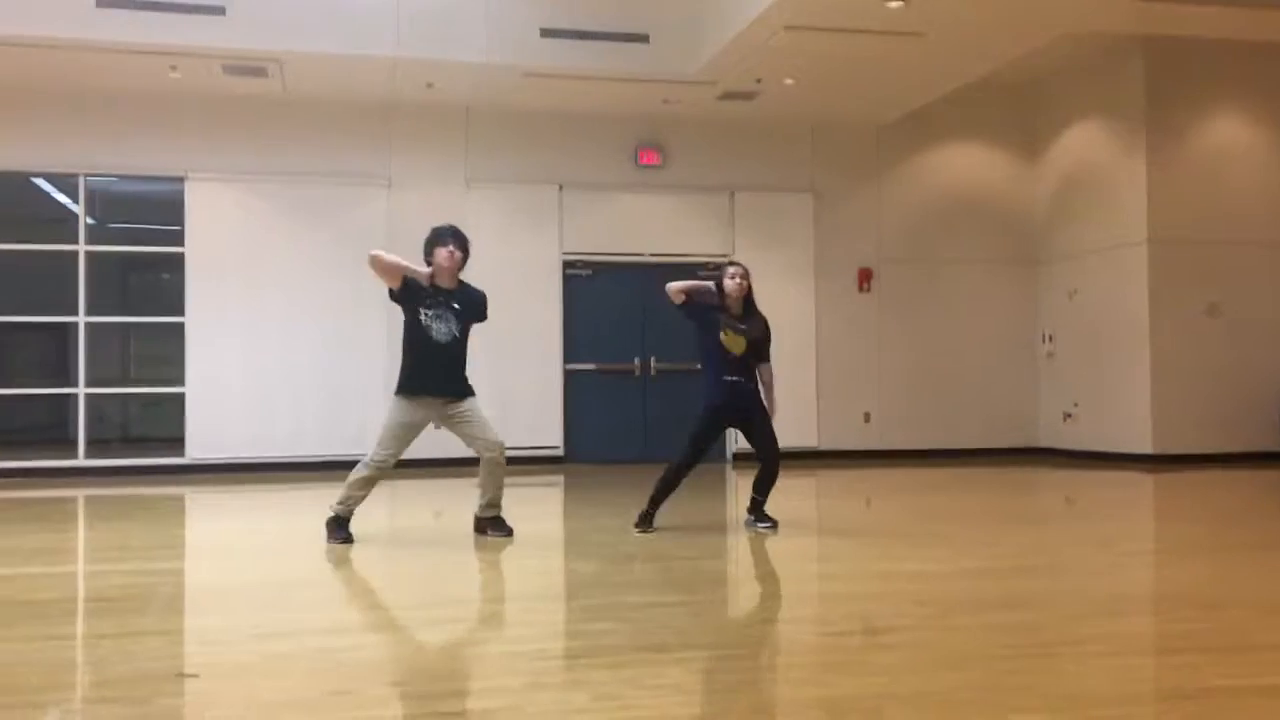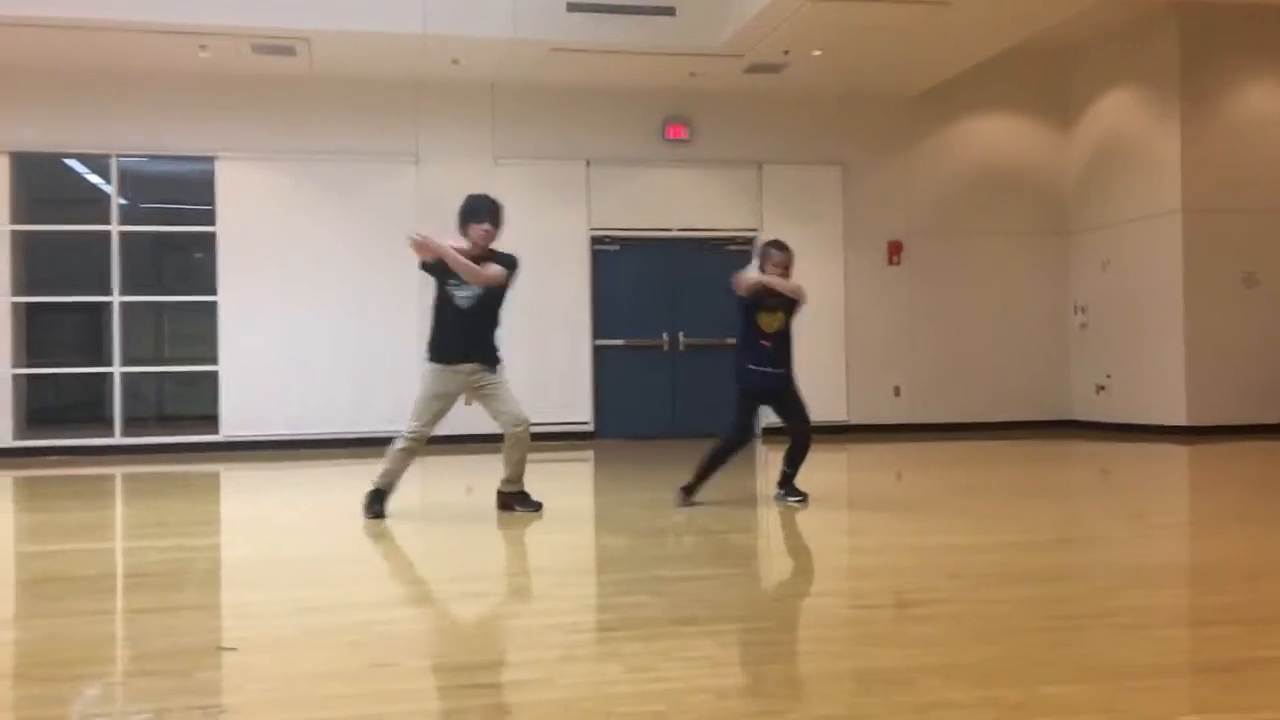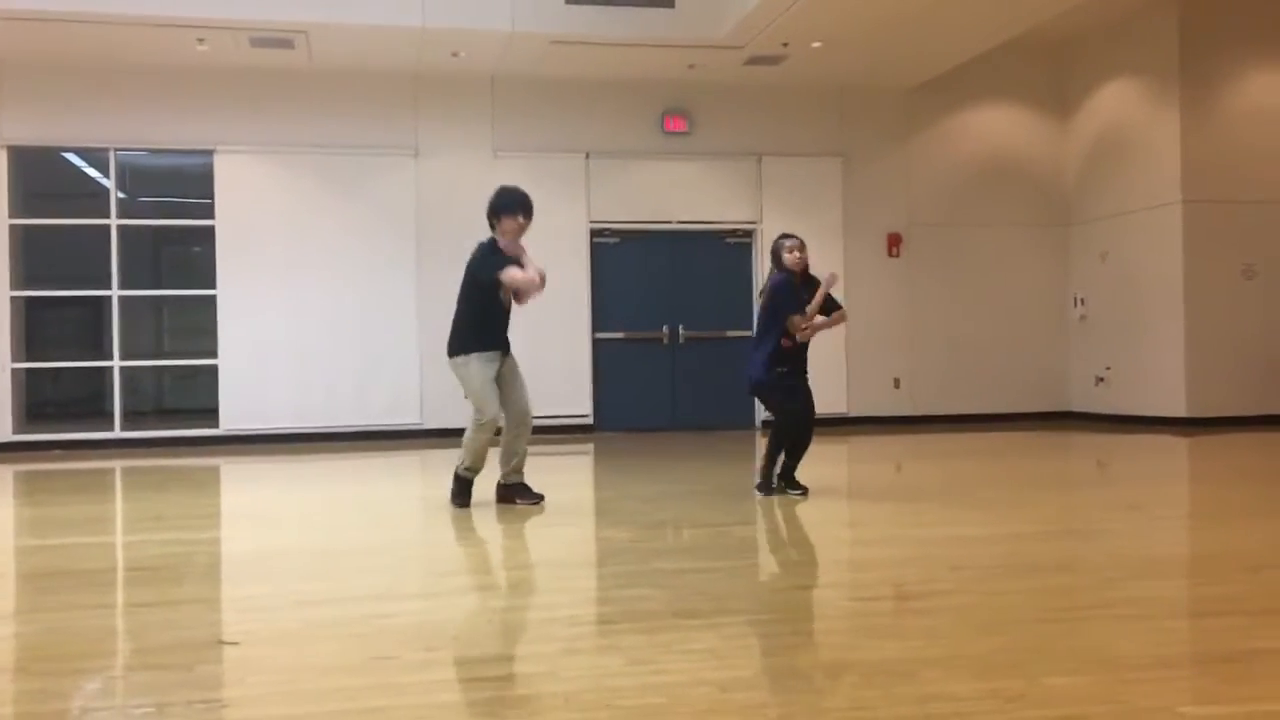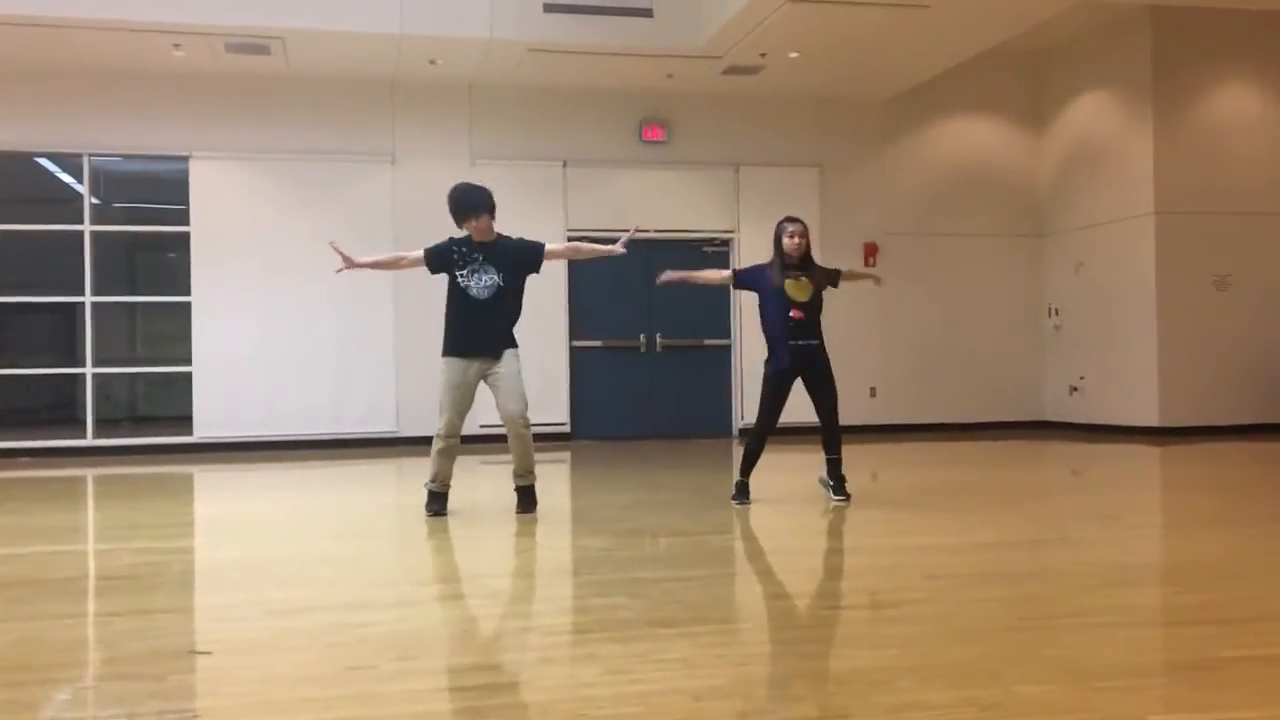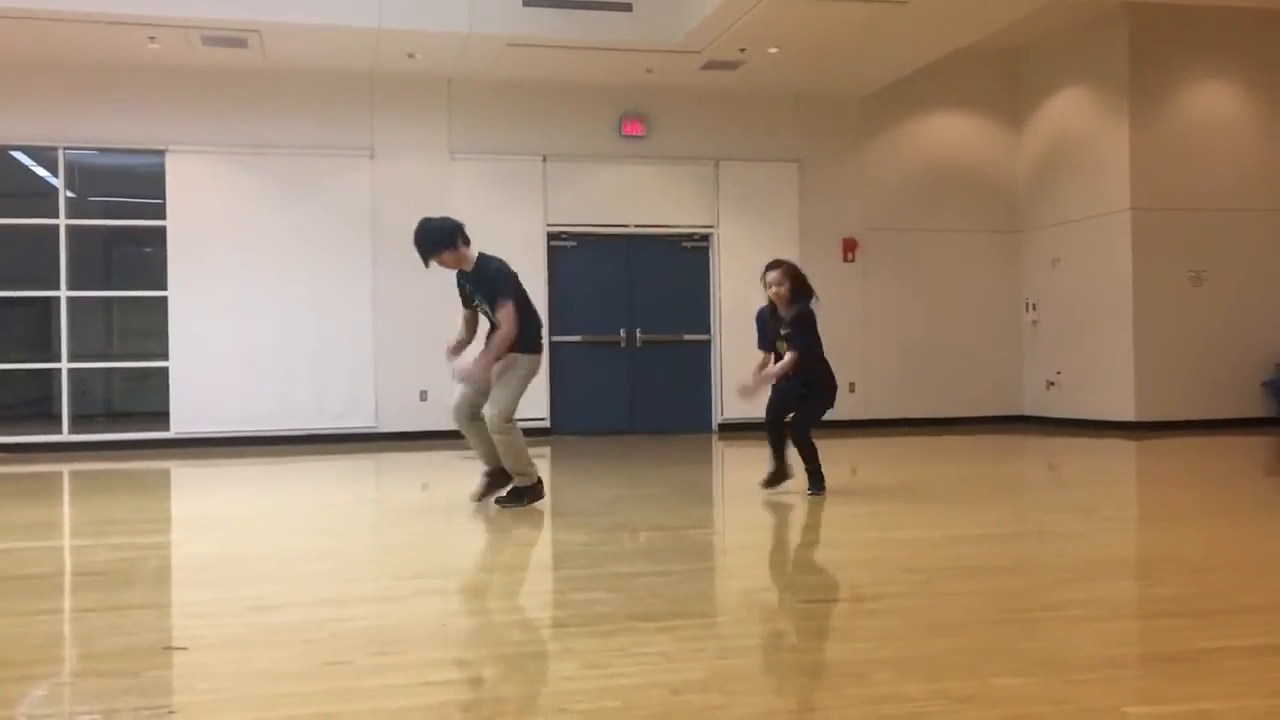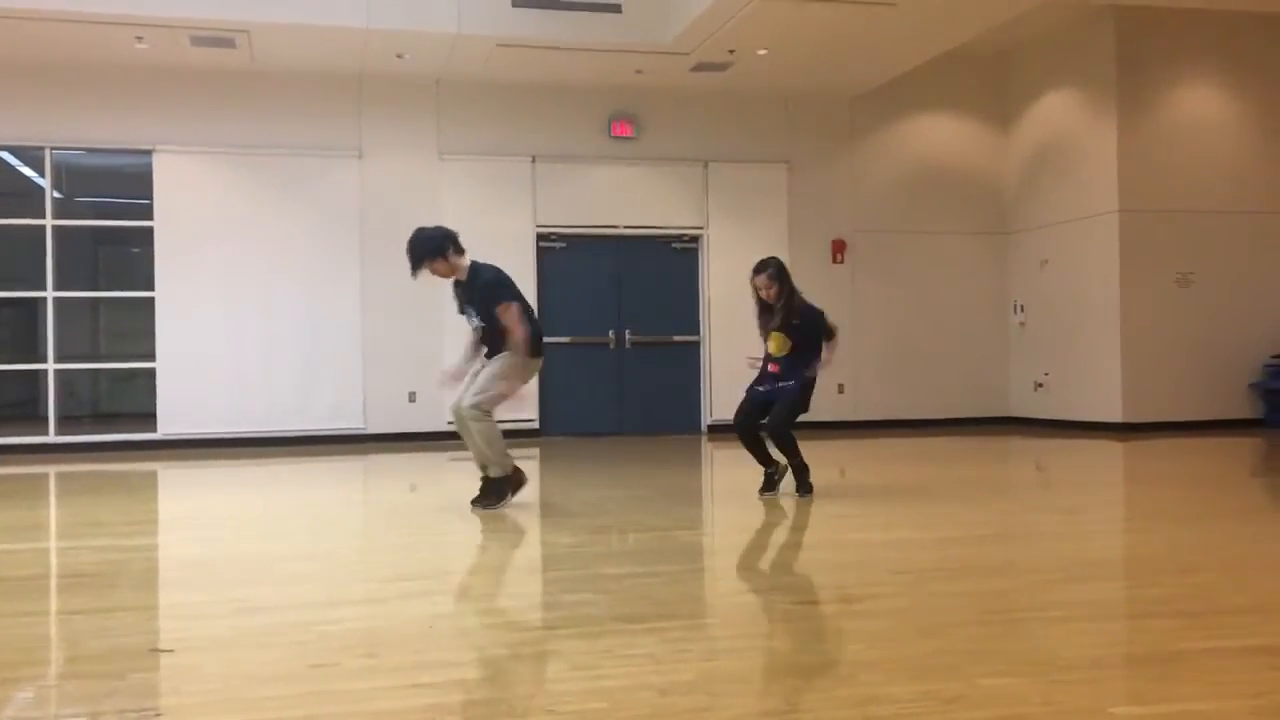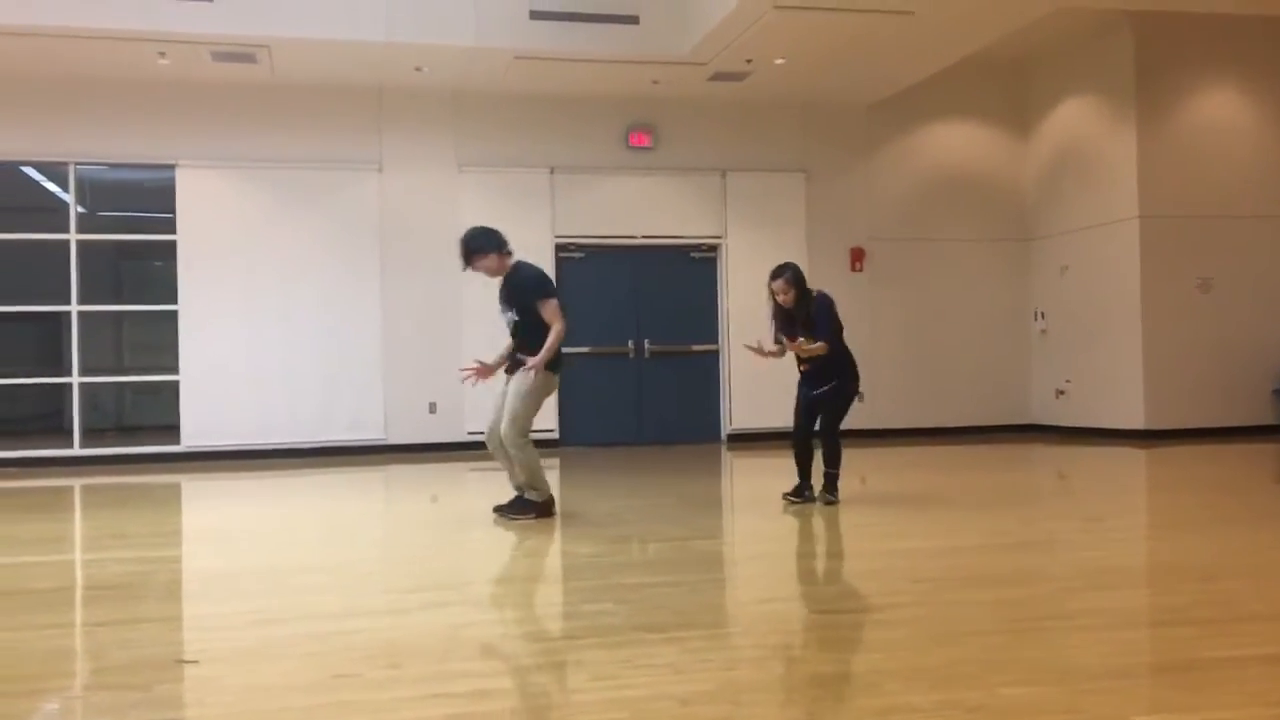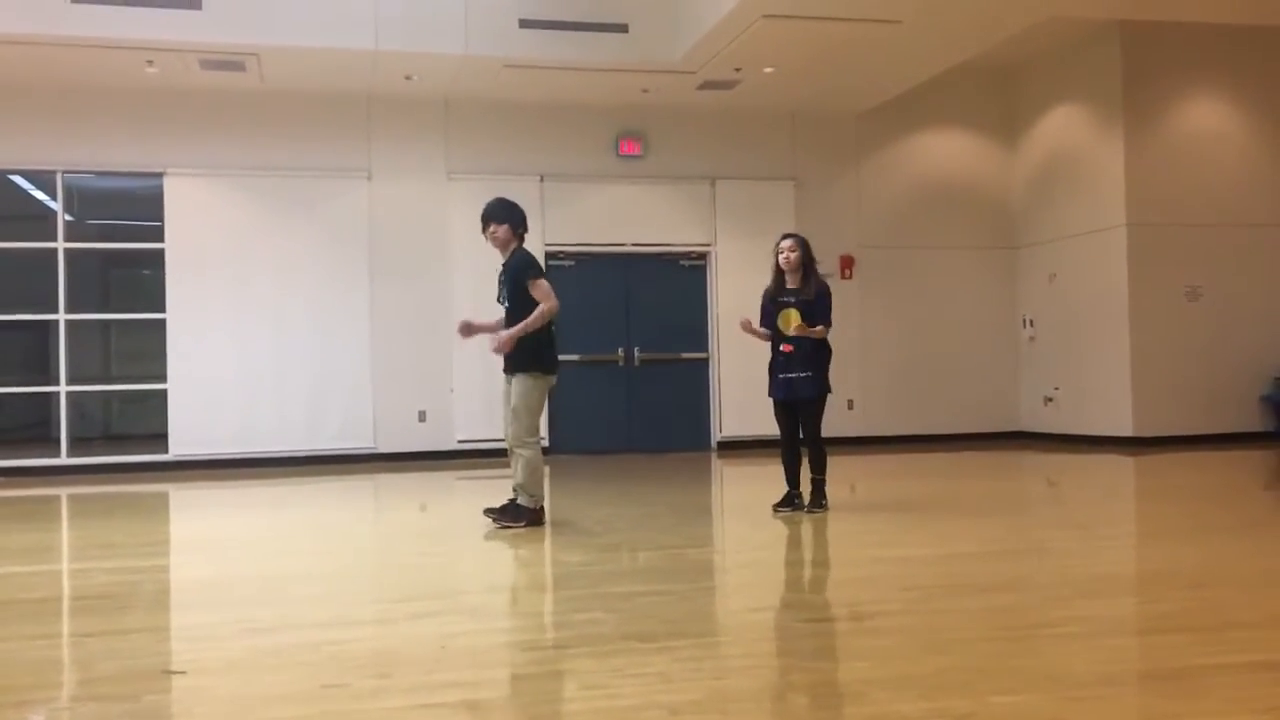
dt=0.5s
person 1, frame 1
left shoulder: (474, 299)
right shoulder: (412, 288)
right elbow: (376, 259)
right wrist: (420, 273)
left hip: (457, 396)
right hip: (412, 395)
left knee: (493, 448)
right knee: (380, 459)
left ankle: (488, 515)
right ankle: (340, 516)
person 1, frame 2
left shoulder: (504, 263)
right shoulder: (443, 258)
left elbow: (482, 278)
right elbow: (419, 244)
left wrist: (449, 252)
left hip: (484, 365)
right hip: (443, 364)
left knee: (518, 424)
right knee: (417, 430)
left ankle: (512, 490)
right ankle: (379, 490)
person 1, frame 3
left shoulder: (512, 253)
right shoulder: (486, 255)
left elbow: (522, 297)
right elbow: (530, 283)
left wrist: (523, 260)
right wrist: (526, 261)
left hip: (499, 348)
right hip: (469, 350)
left knee: (520, 413)
right knee: (487, 416)
left ankle: (510, 483)
right ankle: (464, 478)
person 1, frame 4
left shoulder: (516, 250)
right shoulder: (452, 250)
left elbow: (565, 250)
right elbow: (405, 259)
left wrist: (610, 249)
right wrist: (359, 263)
left hip: (502, 351)
right hip: (459, 353)
left knee: (516, 417)
right knee: (448, 426)
left ankle: (525, 486)
right ankle: (437, 490)
person 1, frame 5
left shoulder: (494, 272)
right shoulder: (463, 277)
left elbow: (509, 328)
left wrist: (481, 366)
right wrist: (459, 345)
left hip: (523, 350)
right hip: (498, 351)
left knee: (497, 415)
right knee: (463, 409)
left ankle: (528, 483)
right ankle: (498, 470)
person 1, frame 6
left shoulder: (489, 279)
right shoulder: (460, 285)
left elbow: (519, 330)
left wrist: (515, 377)
right wrist: (465, 365)
left hip: (522, 353)
right hip: (496, 353)
left knee: (472, 406)
right knee: (461, 410)
left ankle: (504, 474)
right ankle: (497, 476)
person 1, frame 7
left shoulder: (532, 277)
right shoulder: (506, 288)
left elbow: (558, 325)
left wrist: (541, 359)
right wrist: (495, 365)
left hip: (538, 369)
right hip: (520, 368)
left knee: (512, 433)
right knee: (495, 433)
left ankle: (540, 498)
right ankle: (527, 494)
person 1, frame 8
left shoulder: (523, 261)
right shoulder: (507, 268)
left elbow: (550, 305)
left wrist: (513, 335)
right wrist: (480, 328)
left hip: (533, 364)
right hip: (517, 364)
left knee: (523, 436)
right knee: (514, 437)
left ankle: (531, 506)
right ankle: (522, 501)
person 2, frame 1
left shoulder: (758, 322)
right shoulder: (707, 311)
left elbow: (763, 364)
right elbow: (671, 288)
left wrist: (770, 403)
right wrist: (707, 286)
left hip: (751, 402)
right hip: (717, 401)
left knee: (771, 458)
right knee: (688, 458)
left ankle: (756, 511)
right ankle: (649, 512)
person 2, frame 2
left shoulder: (789, 295)
right shoulder: (751, 292)
left elbow: (799, 293)
right elbow: (744, 284)
left wrist: (764, 278)
right wrist: (755, 275)
left hip: (780, 379)
right hip: (750, 377)
left knee: (802, 432)
right knee: (740, 435)
left ankle: (786, 485)
right ankle: (691, 486)
person 2, frame 3
left shoulder: (810, 284)
right shoulder: (780, 284)
left elbow: (840, 314)
right elbow: (802, 321)
left wrist: (818, 327)
right wrist: (825, 289)
left hip: (793, 370)
right hip: (765, 370)
left knee: (804, 423)
right knee: (787, 419)
left ankle: (786, 476)
right ankle: (766, 477)
person 2, frame 4
left shoulder: (816, 272)
right shoulder: (765, 273)
left elbow: (841, 276)
right elbow: (722, 276)
left wrist: (867, 275)
right wrist: (681, 275)
left hip: (814, 354)
right hip: (782, 357)
left knee: (829, 417)
right knee: (766, 422)
left ankle: (834, 477)
right ankle: (743, 482)
person 2, frame 5
left shoulder: (803, 317)
right shoulder: (765, 316)
left elbow: (791, 359)
right elbow: (765, 356)
left wrist: (758, 382)
right wrist: (756, 378)
left hip: (817, 385)
right hip: (788, 384)
left knee: (799, 426)
right knee: (773, 420)
left ankle: (815, 477)
right ankle: (779, 468)
person 2, frame 6
left shoulder: (803, 311)
right shoulder: (765, 313)
left elbow: (831, 336)
left wrist: (823, 362)
right wrist: (761, 361)
left hip: (796, 384)
right hip: (766, 383)
left knee: (776, 426)
right knee: (742, 423)
left ankle: (801, 474)
right ankle: (772, 469)
person 2, frame 7
left shoulder: (821, 304)
right shoulder: (782, 314)
left elbow: (825, 346)
right elbow: (782, 348)
left wrist: (799, 349)
right wrist: (763, 351)
left hip: (839, 379)
right hip: (809, 382)
left knee: (828, 430)
right knee: (800, 433)
left ankle: (830, 486)
right ankle: (804, 486)
person 2, frame 8
left shoulder: (818, 289)
right shoulder: (772, 294)
left elbow: (824, 329)
right elbow: (769, 333)
left wrist: (806, 331)
right wrist: (752, 330)
left hip: (812, 374)
right hip: (781, 375)
left knee: (811, 434)
right knee: (788, 437)
left ankle: (818, 493)
right ankle: (793, 493)
